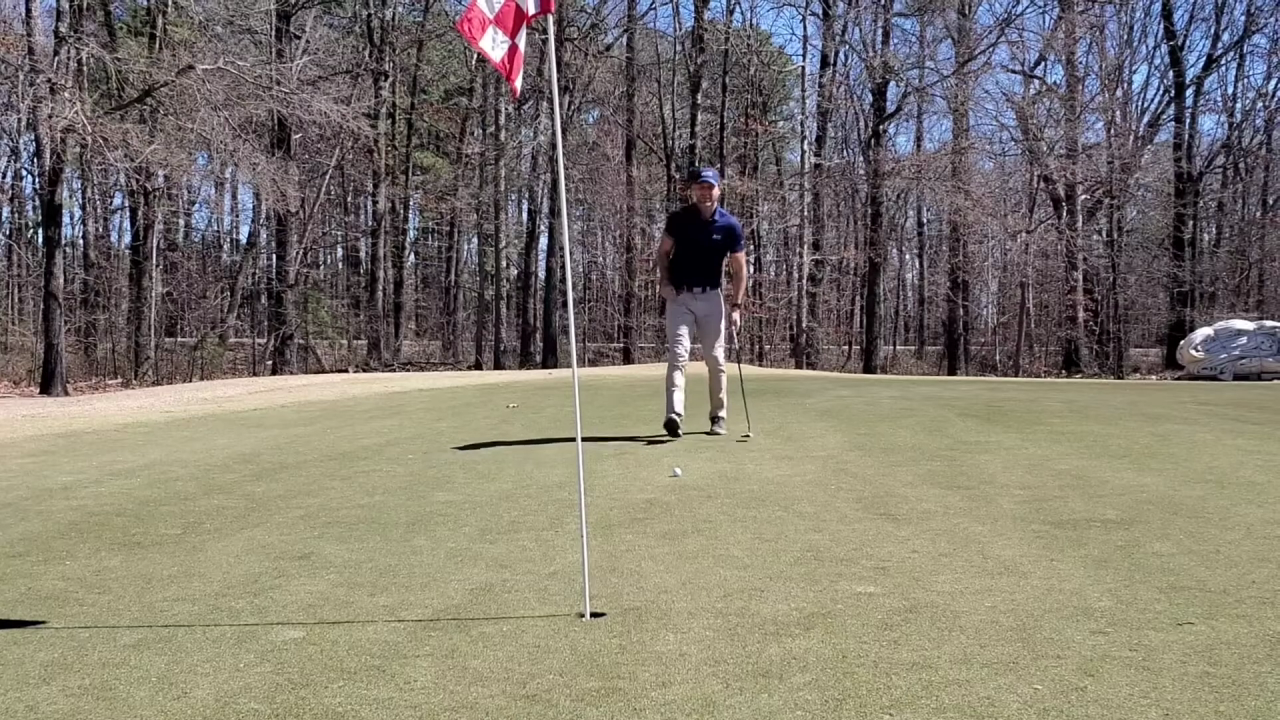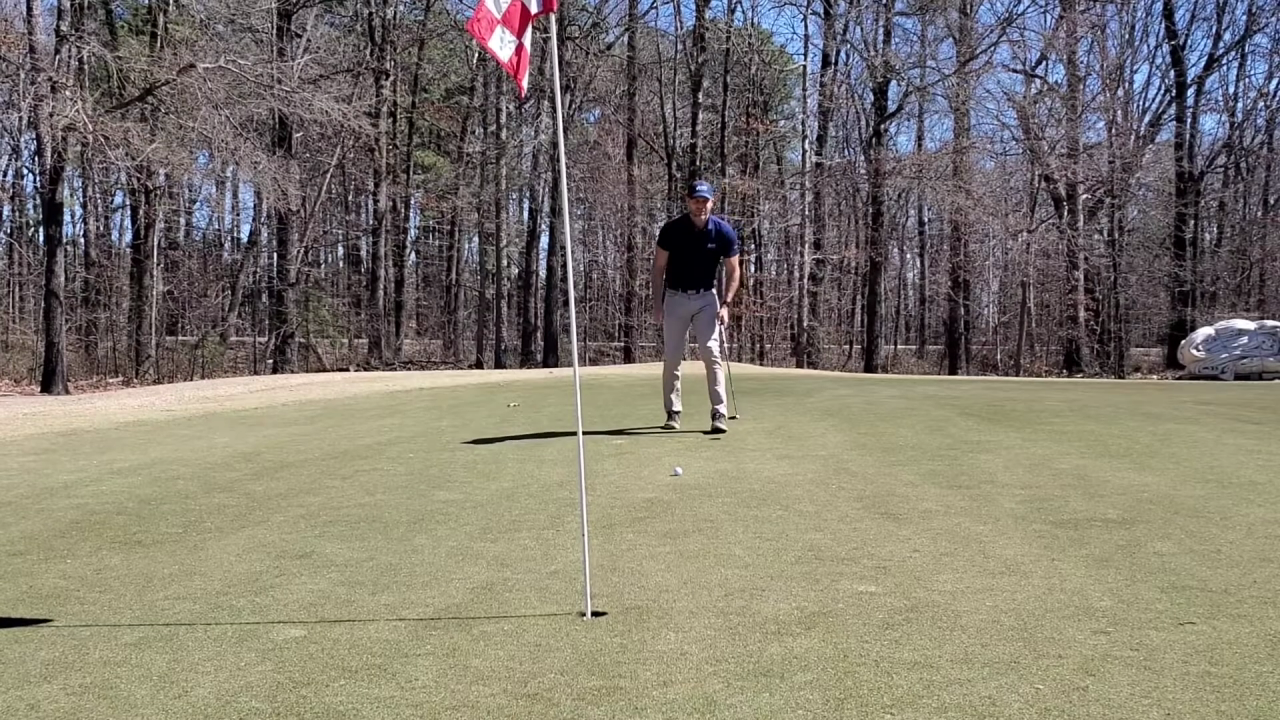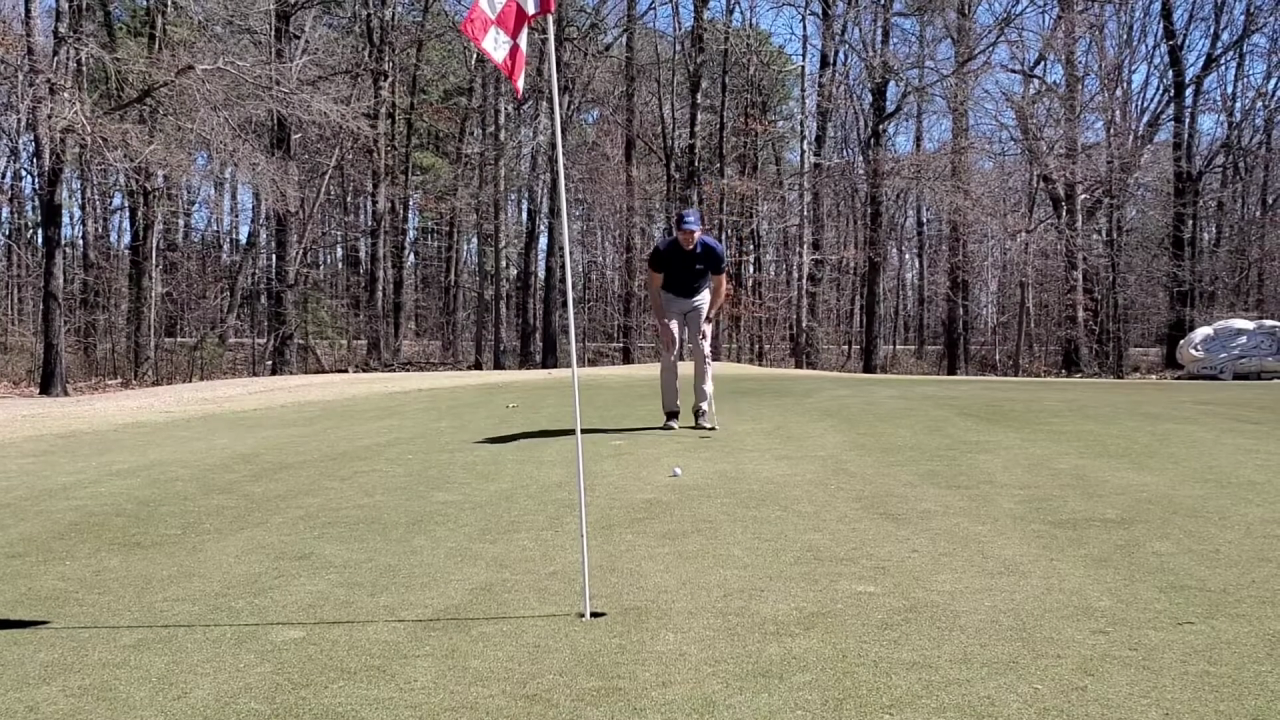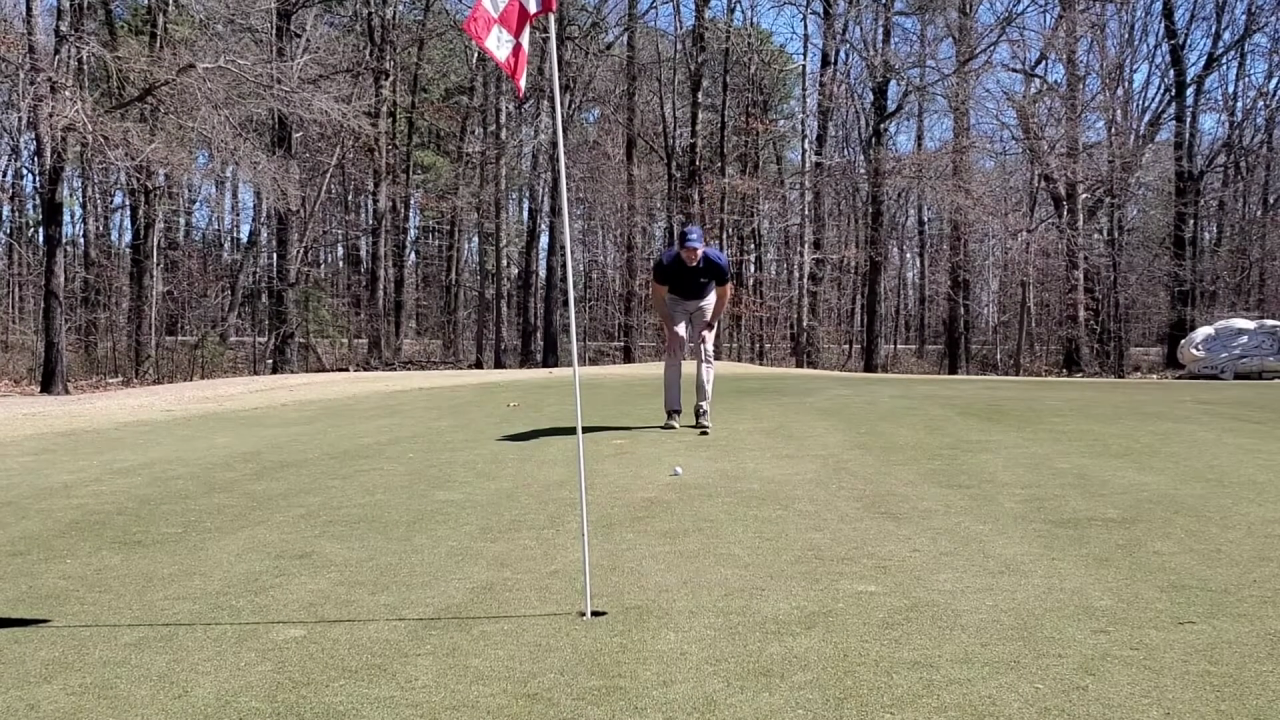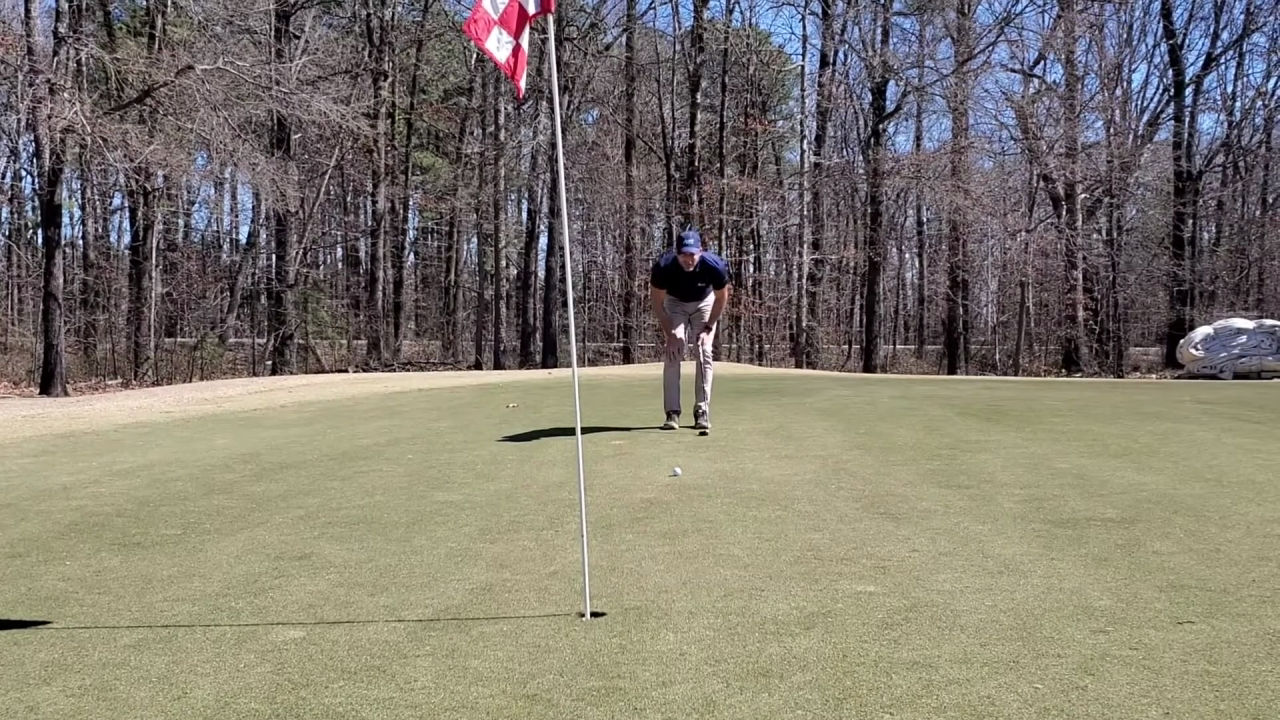
dt=0.4s
person 1, frame 1
left shoulder: (731, 225)
right shoulder: (678, 219)
left elbow: (739, 268)
right elbow: (664, 251)
left wrist: (736, 305)
right wrist: (665, 281)
left hip: (710, 297)
right hip: (680, 297)
left knee: (715, 360)
right knee: (678, 354)
left ankle: (718, 416)
right ankle: (674, 414)
person 1, frame 2
left shoulder: (724, 231)
right shoulder: (671, 229)
left elbow: (733, 271)
right elbow: (658, 267)
left wrist: (726, 304)
right wrist: (657, 303)
left hip: (706, 297)
right hip: (675, 298)
left knee: (712, 353)
right knee: (672, 358)
left ankle: (719, 413)
right ankle: (672, 411)
person 1, frame 3
left shoulder: (713, 249)
right shoulder: (662, 251)
left elbow: (719, 287)
right elbow: (654, 288)
left wrist: (709, 320)
right wrist: (662, 323)
left hip: (700, 298)
right hip: (670, 299)
left knee: (702, 352)
right knee: (669, 354)
left ankle: (701, 410)
right ankle: (672, 412)
person 1, frame 4
left shoulder: (717, 262)
right shoulder: (665, 263)
left elbow: (723, 295)
right elbow: (658, 298)
left wrist: (710, 325)
right wrist: (671, 331)
left hip: (705, 301)
right hip: (675, 302)
left knee: (705, 352)
right knee: (673, 352)
left ankle: (703, 410)
right ankle: (673, 411)
person 1, frame 5
left shoulder: (715, 266)
right shoulder: (663, 267)
left elbow: (721, 297)
right elbow: (657, 302)
left wrist: (708, 328)
right wrist: (669, 334)
left hip: (704, 302)
right hip: (675, 303)
left knee: (705, 352)
right knee: (672, 352)
left ankle: (702, 411)
right ankle: (672, 412)
